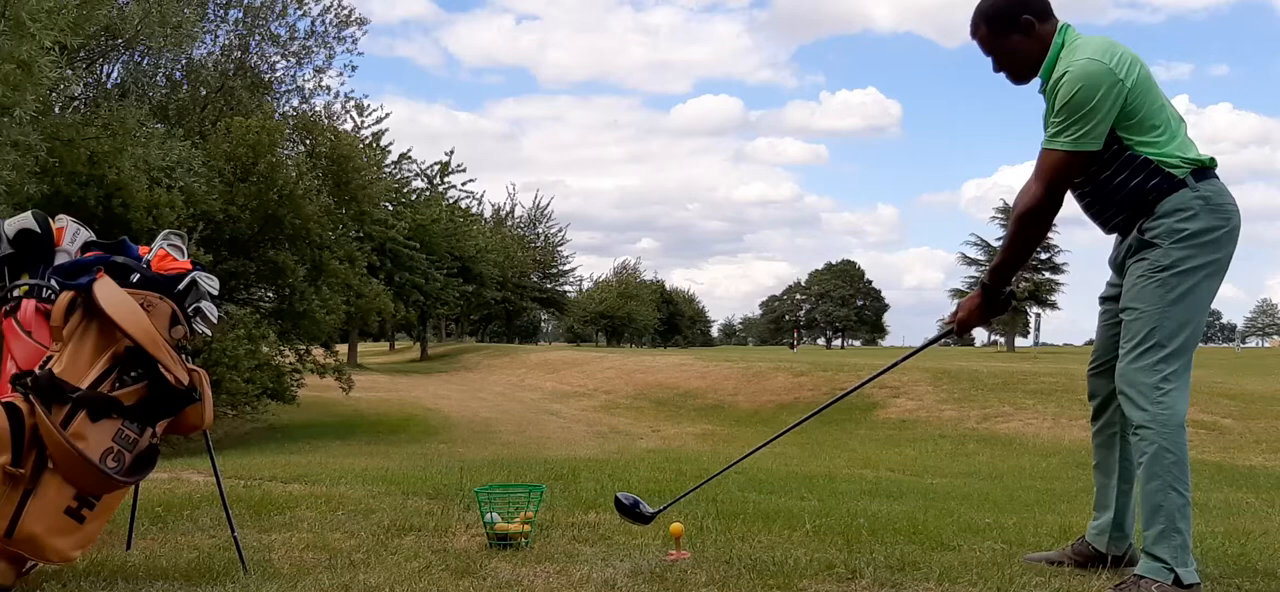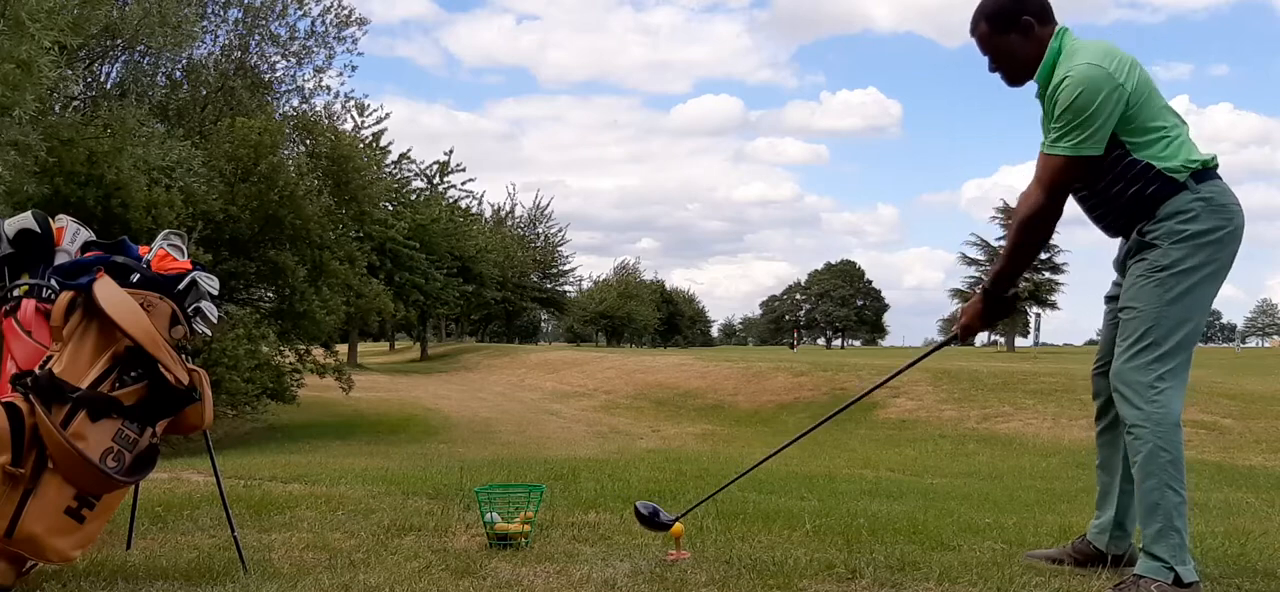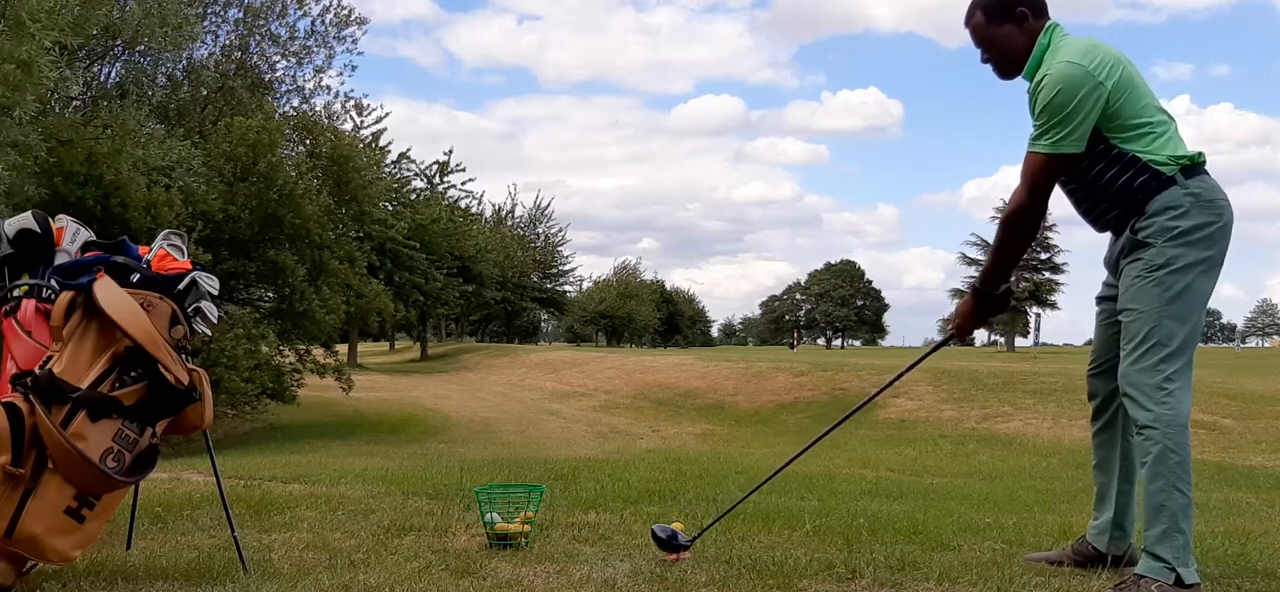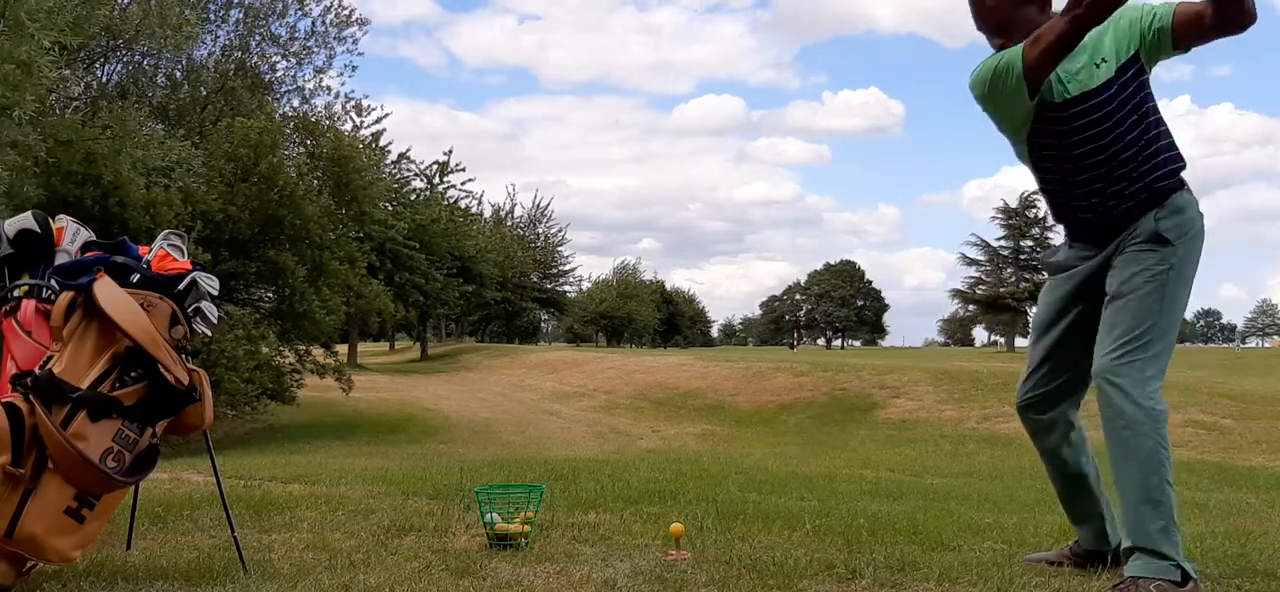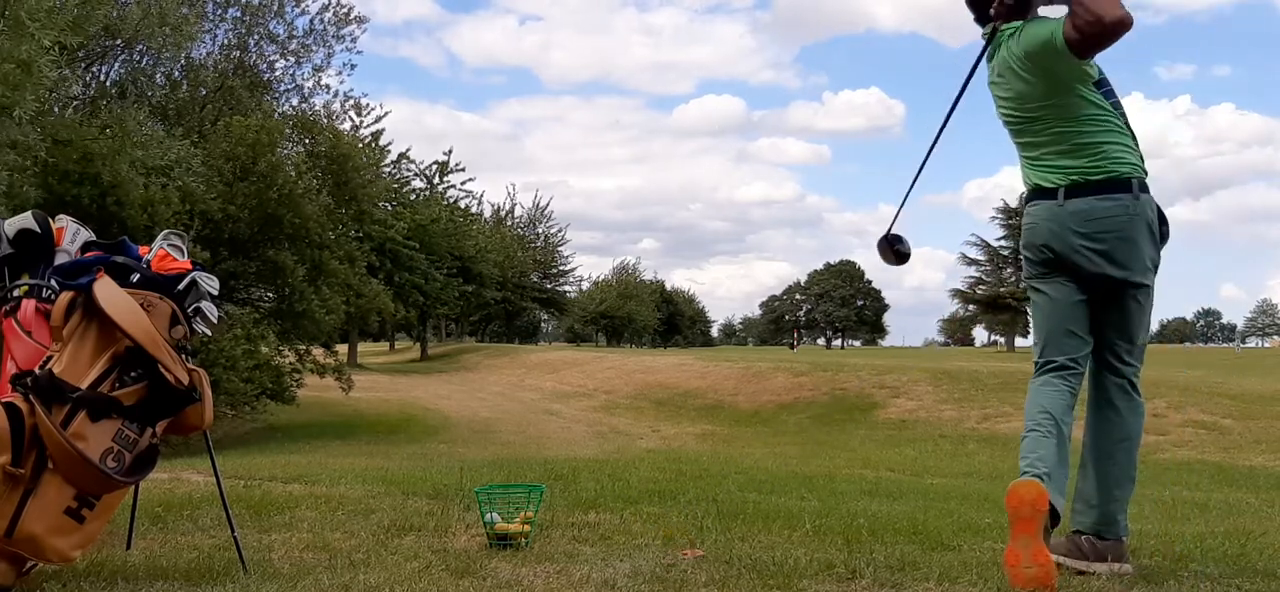
dt=1s
person 1, frame 1
left shoulder: (1087, 70)
right shoulder: (1063, 80)
left elbow: (1045, 200)
right elbow: (1034, 187)
left wrist: (989, 289)
right wrist: (999, 282)
left hip: (1185, 221)
right hip: (1147, 231)
left knee: (1146, 383)
right knee: (1109, 380)
right ankle: (1109, 539)
person 1, frame 2
left shoulder: (1086, 75)
right shoulder: (1062, 81)
left elbow: (1046, 206)
right elbow: (1036, 194)
left wrist: (991, 294)
right wrist: (1004, 284)
left hip: (1189, 221)
right hip: (1154, 231)
left knee: (1141, 382)
right knee: (1113, 380)
right ankle: (1110, 538)
person 1, frame 3
left shoulder: (1068, 72)
right shoulder: (1058, 70)
left elbow: (1029, 203)
right elbow: (1031, 197)
left wrist: (982, 292)
right wrist: (998, 282)
left hip: (1177, 219)
right hip: (1143, 228)
left knee: (1150, 383)
right knee: (1108, 381)
right ankle: (1109, 539)
person 1, frame 4
right shoulder: (991, 81)
left hip: (1159, 228)
right hip: (1082, 247)
left knee: (1120, 378)
right knee: (1037, 399)
right ankle: (1097, 538)
person 1, frame 5
left shoulder: (1000, 61)
left hip: (1049, 220)
right hip: (1117, 213)
left knee: (1056, 370)
right knee: (1117, 375)
left ankle: (1035, 485)
right ankle: (1101, 535)
